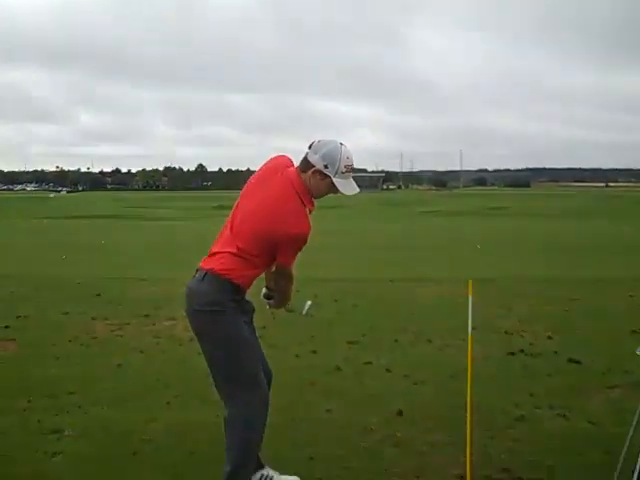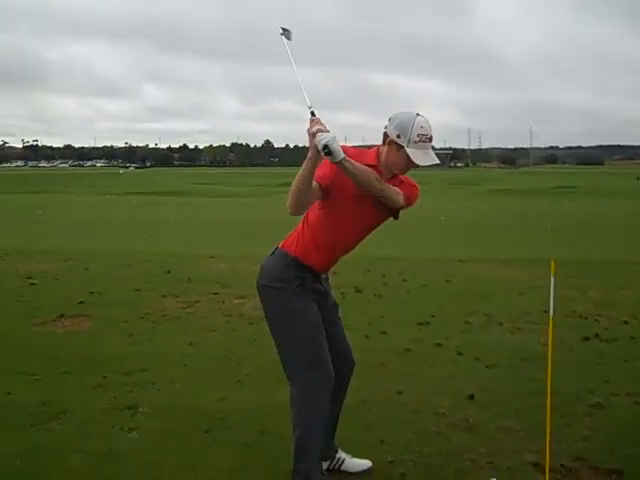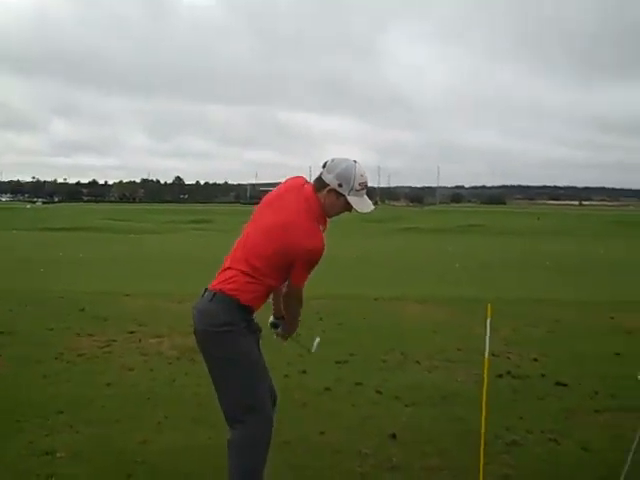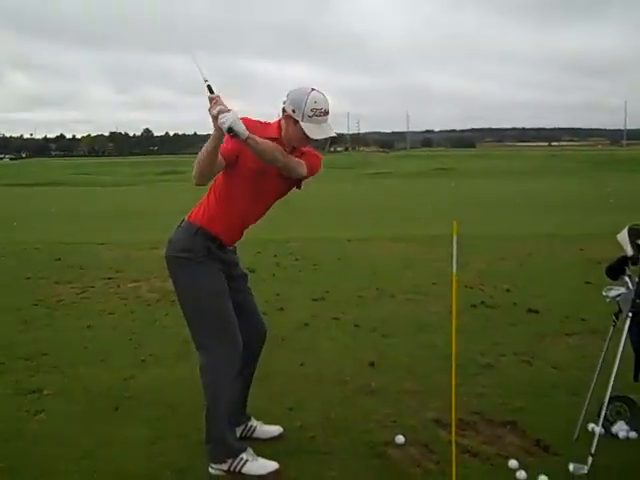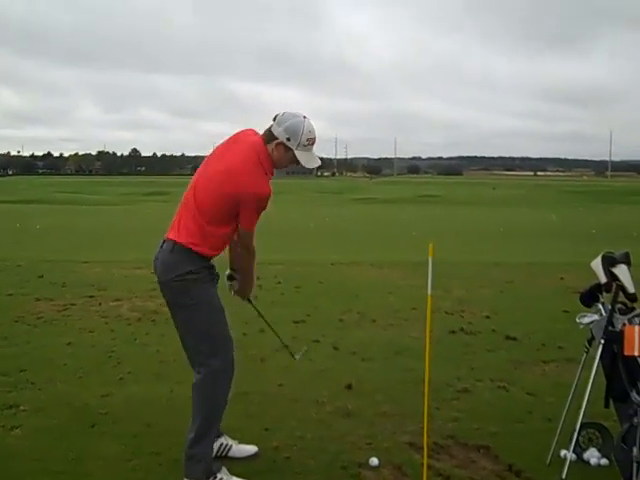
dt=1s
person 1, frame 1
left shoulder: (279, 165)
right shoulder: (296, 222)
right elbow: (283, 274)
left wrist: (271, 273)
right wrist: (282, 297)
left hip: (220, 290)
right hip: (216, 298)
left knee: (258, 381)
right knee: (249, 395)
person 1, frame 2
left shoulder: (407, 191)
right shoulder: (345, 157)
left elbow: (376, 186)
right elbow: (295, 207)
left wrist: (339, 157)
right wrist: (313, 156)
left hip: (316, 278)
right hip: (286, 275)
left knee: (341, 365)
right knee: (314, 376)
person 1, frame 3
left shoulder: (294, 186)
right shoulder: (311, 239)
right elbow: (293, 295)
left wrist: (280, 307)
right wrist: (291, 323)
left hip: (225, 310)
right hip: (224, 319)
left knee: (263, 403)
right knee: (254, 420)
person 1, frame 4
left shoulder: (310, 161)
right shoulder: (248, 129)
left elbow: (277, 162)
right elbow: (200, 177)
left wrist: (240, 131)
right wrist: (219, 134)
left hip: (223, 250)
right hip: (193, 247)
left knee: (252, 334)
right knee: (223, 347)
left ankle: (235, 419)
right ankle: (223, 452)
person 1, frame 5
left shoulder: (246, 138)
right shoulder: (257, 185)
right elbow: (244, 246)
left wrist: (236, 273)
right wrist: (246, 282)
left hip: (183, 260)
right hip: (186, 267)
left knee: (216, 352)
right knee: (216, 363)
left ankle: (209, 436)
